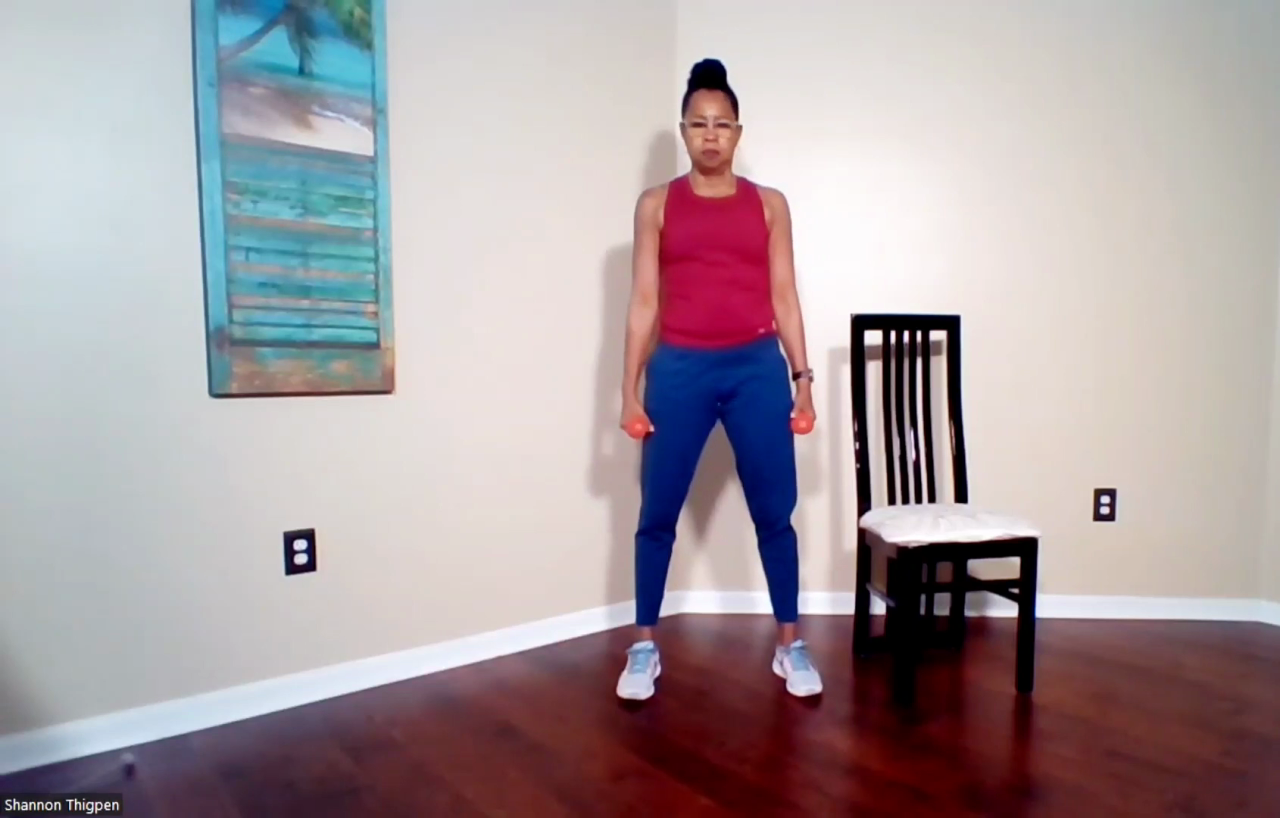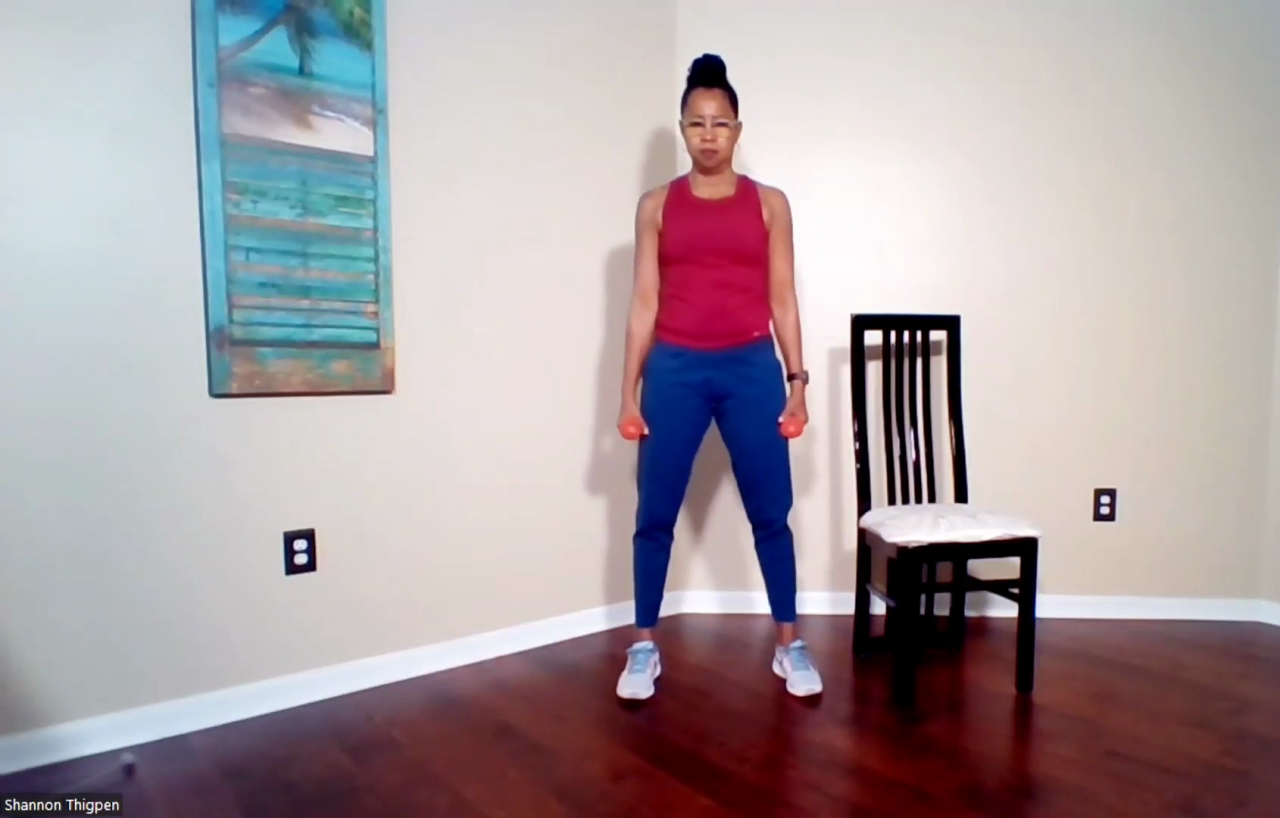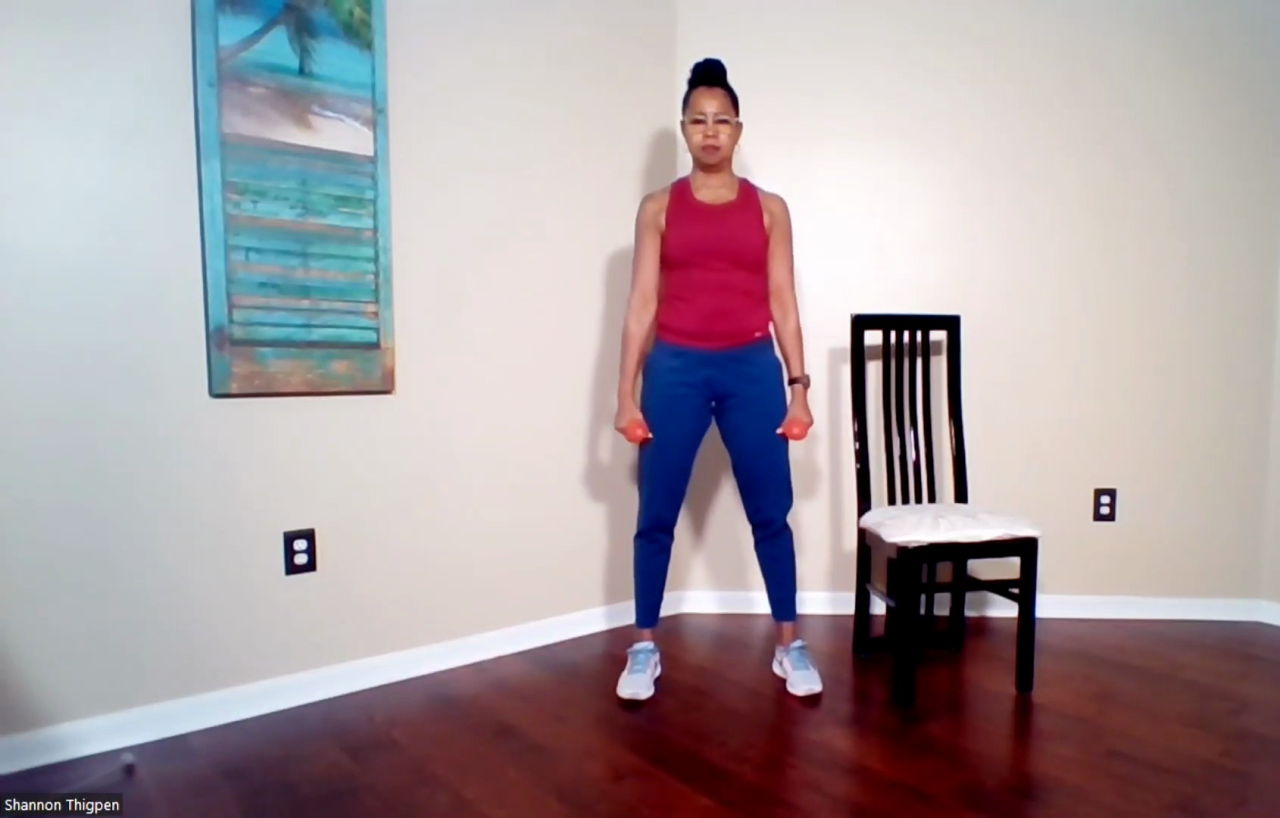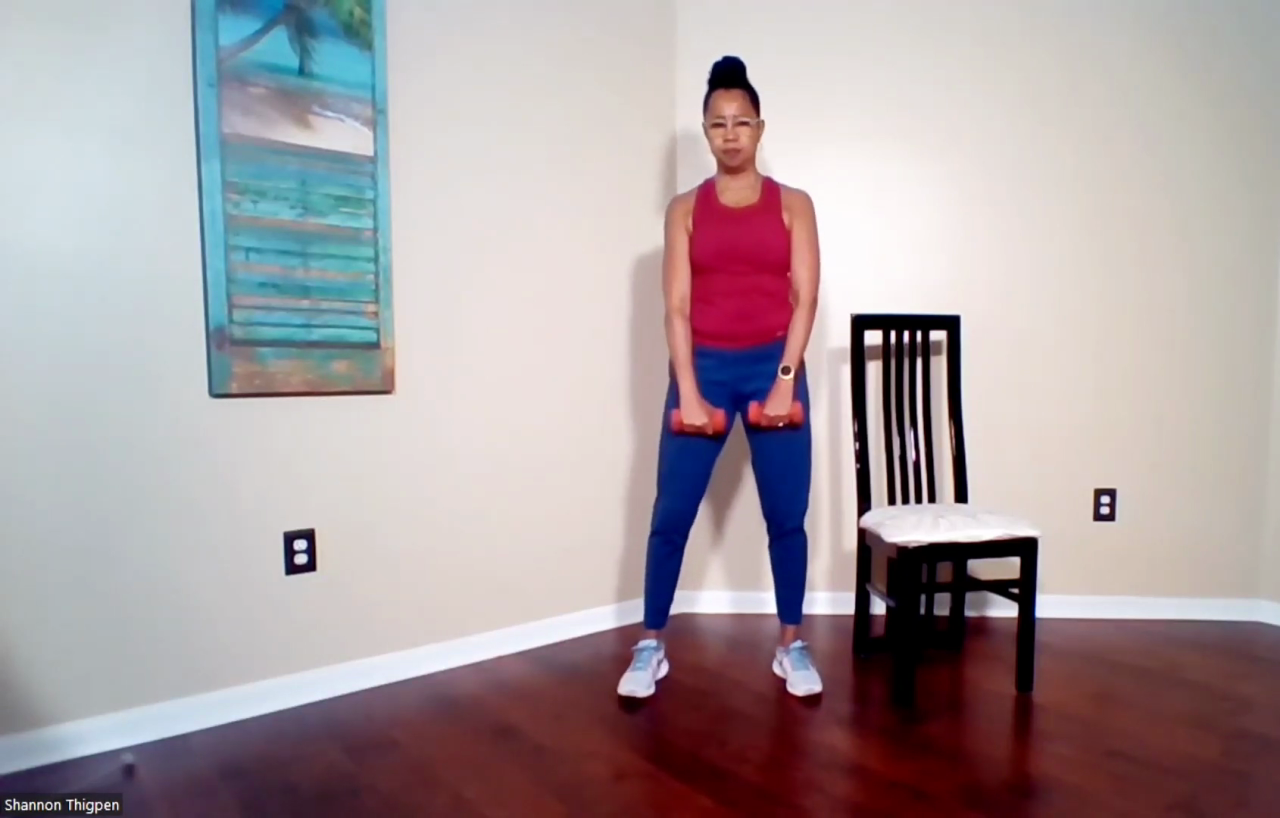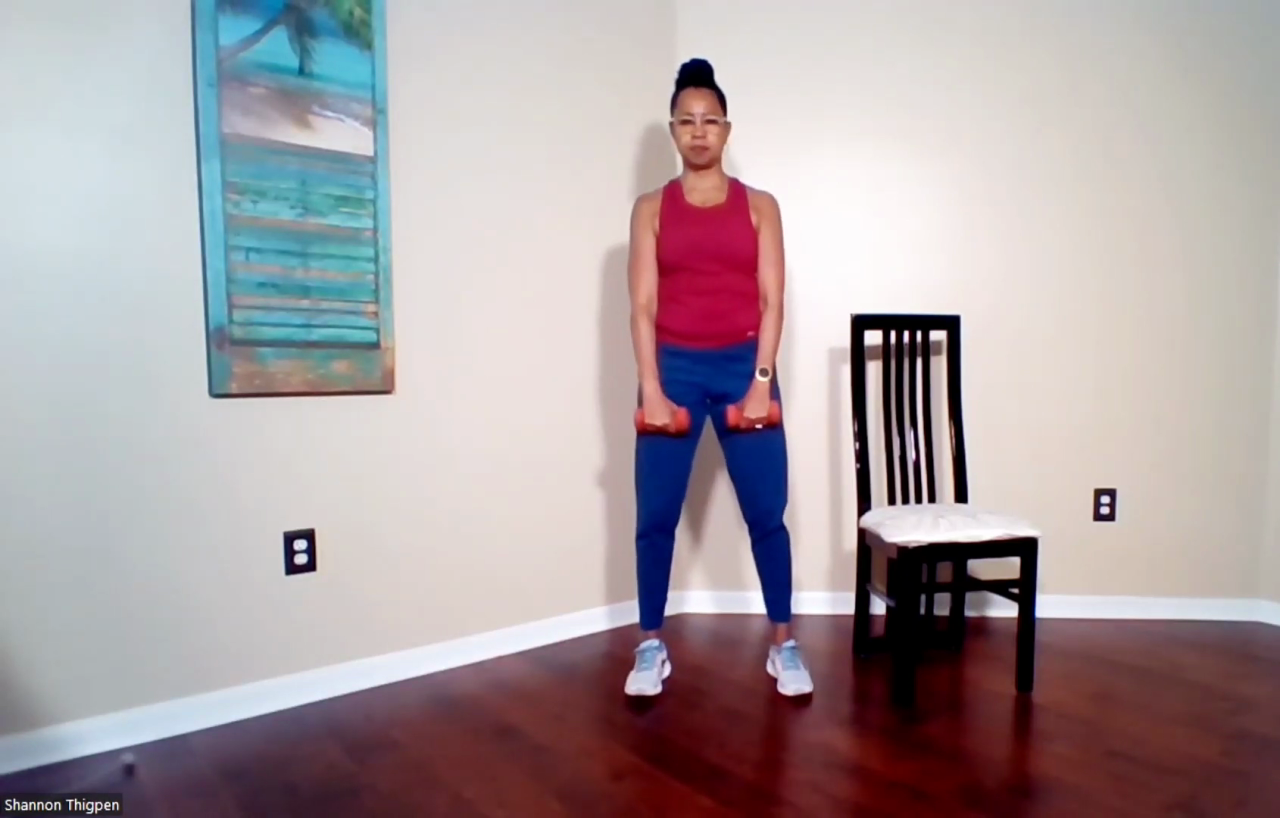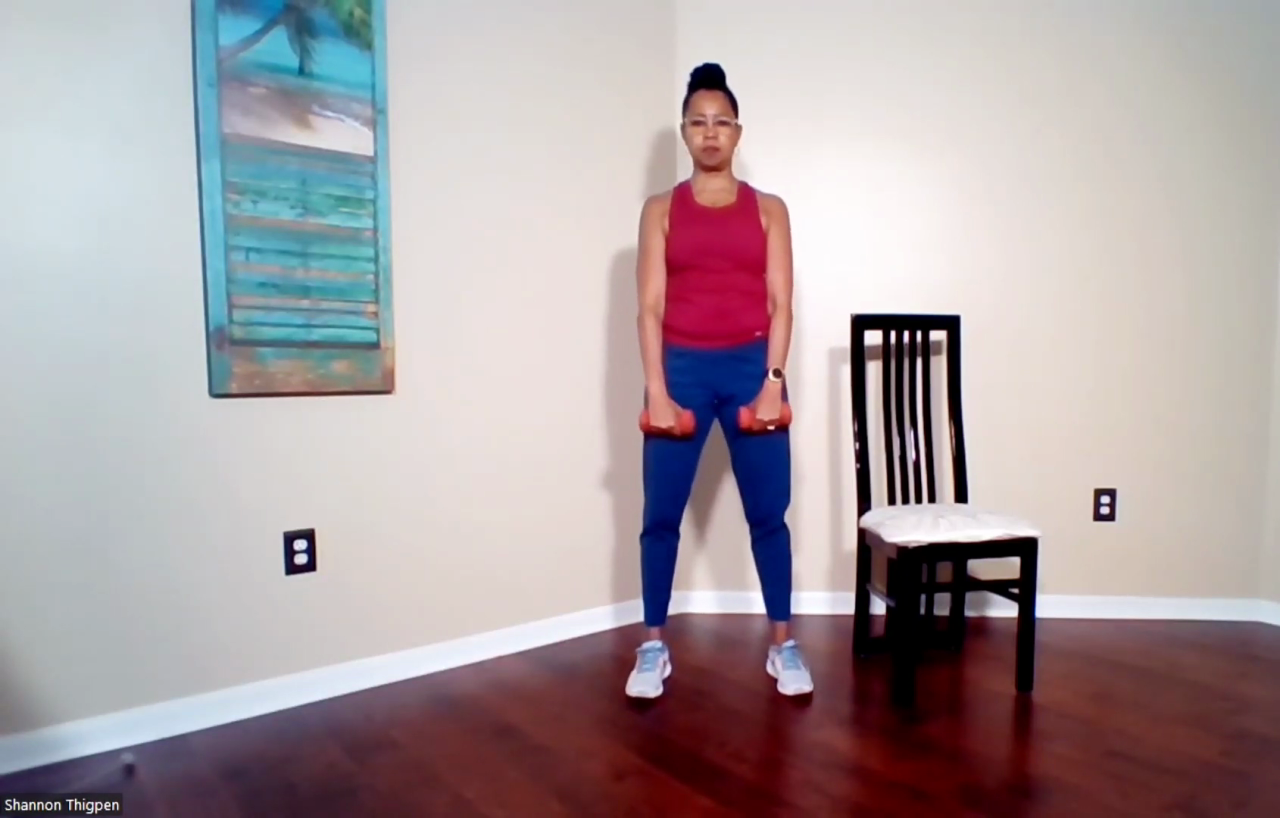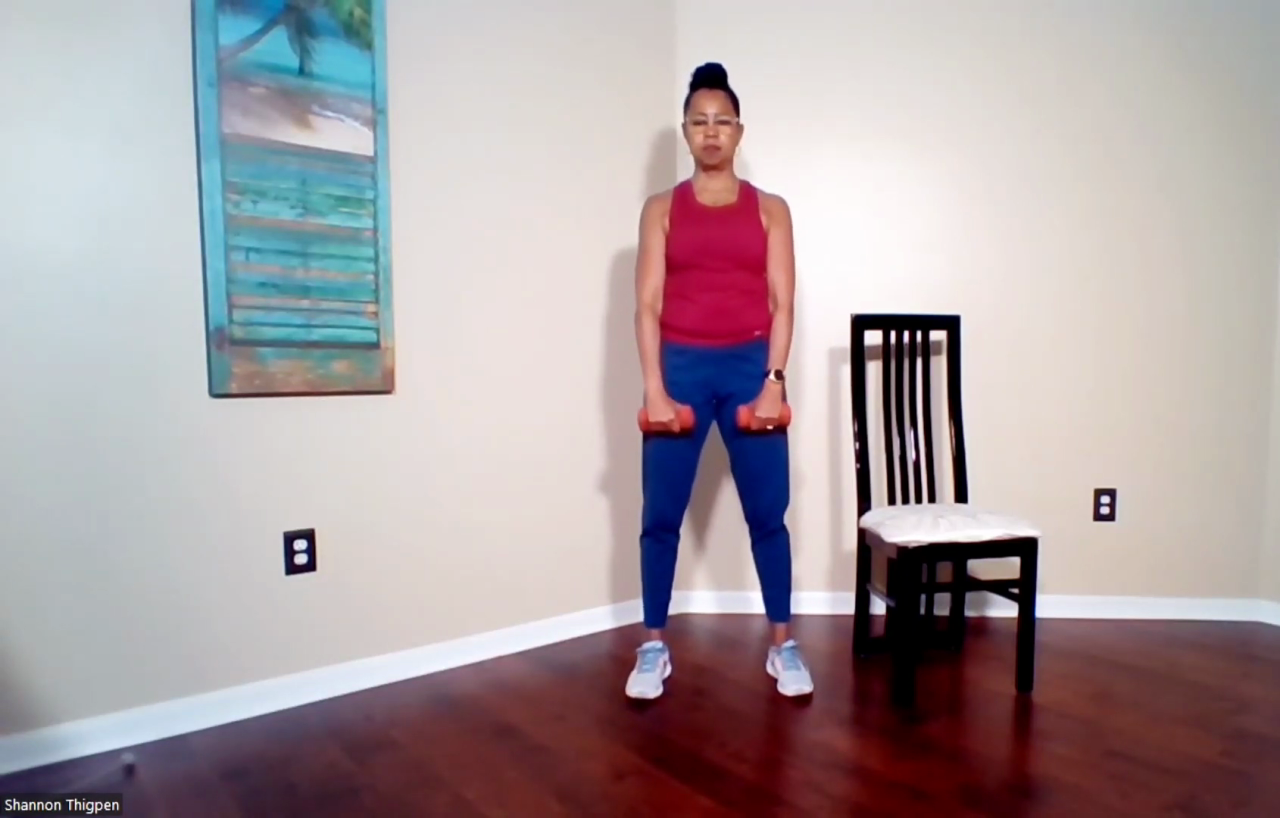
dt=0.7s
person 1, frame 1
left shoulder: (769, 203)
right shoulder: (656, 204)
left elbow: (784, 296)
right elbow: (644, 300)
left wrist: (802, 378)
right wrist: (630, 388)
left hip: (757, 369)
right hip: (679, 370)
left knee: (774, 512)
right knee: (658, 514)
left ankle: (790, 646)
right ankle: (644, 647)
person 1, frame 2
left shoulder: (769, 203)
right shoulder: (656, 205)
left elbow: (782, 298)
right elbow: (644, 301)
left wrist: (797, 380)
right wrist: (629, 390)
left hip: (751, 369)
right hip: (675, 371)
left knee: (771, 513)
right knee: (655, 515)
left ankle: (789, 645)
right ankle: (644, 647)
person 1, frame 3
left shoulder: (769, 208)
right shoulder: (658, 207)
left elbow: (784, 303)
right elbow: (641, 303)
left wrist: (799, 386)
right wrist: (627, 393)
left hip: (752, 369)
right hip: (675, 369)
left knee: (770, 514)
right knee: (655, 515)
left ankle: (789, 645)
right ankle: (644, 647)
person 1, frame 4
left shoulder: (793, 204)
right shoulder: (684, 209)
left elbow: (805, 297)
right elbow: (677, 306)
left wrist: (787, 378)
right wrist: (689, 392)
left hip: (773, 366)
right hip: (704, 367)
left knee: (787, 516)
right knee: (672, 513)
left ankle: (791, 646)
right ankle: (651, 646)
person 1, frame 5
left shoulder: (759, 206)
right shoulder: (651, 208)
left elbow: (771, 300)
right elbow: (643, 304)
left wrist: (762, 382)
right wrist: (651, 388)
left hip: (743, 366)
right hip: (673, 367)
left knee: (766, 513)
right knee: (655, 516)
left ankle: (783, 645)
right ankle: (651, 647)
person 1, frame 6
left shoulder: (768, 209)
right shoulder: (661, 210)
left elbow: (780, 302)
right elbow: (650, 306)
left wrist: (773, 383)
right wrist: (657, 390)
left hip: (751, 367)
right hip: (681, 368)
left knee: (768, 513)
right knee: (661, 514)
left ankle: (783, 645)
right ankle: (654, 647)
person 1, frame 7
left shoulder: (769, 209)
right shoulder: (661, 209)
left elbow: (782, 302)
right elbow: (648, 304)
left wrist: (774, 382)
right wrist: (654, 388)
left hip: (749, 366)
right hip: (680, 367)
left knee: (767, 513)
right knee: (661, 515)
left ankle: (782, 645)
right ankle: (654, 647)
